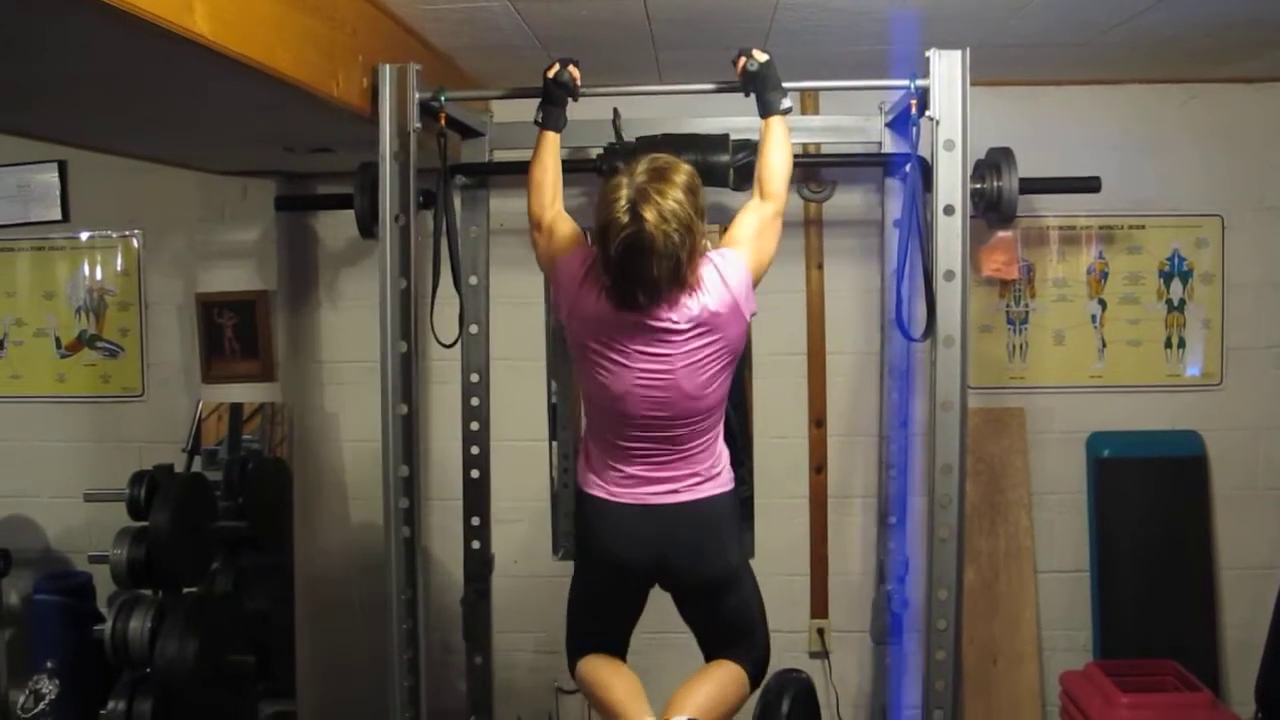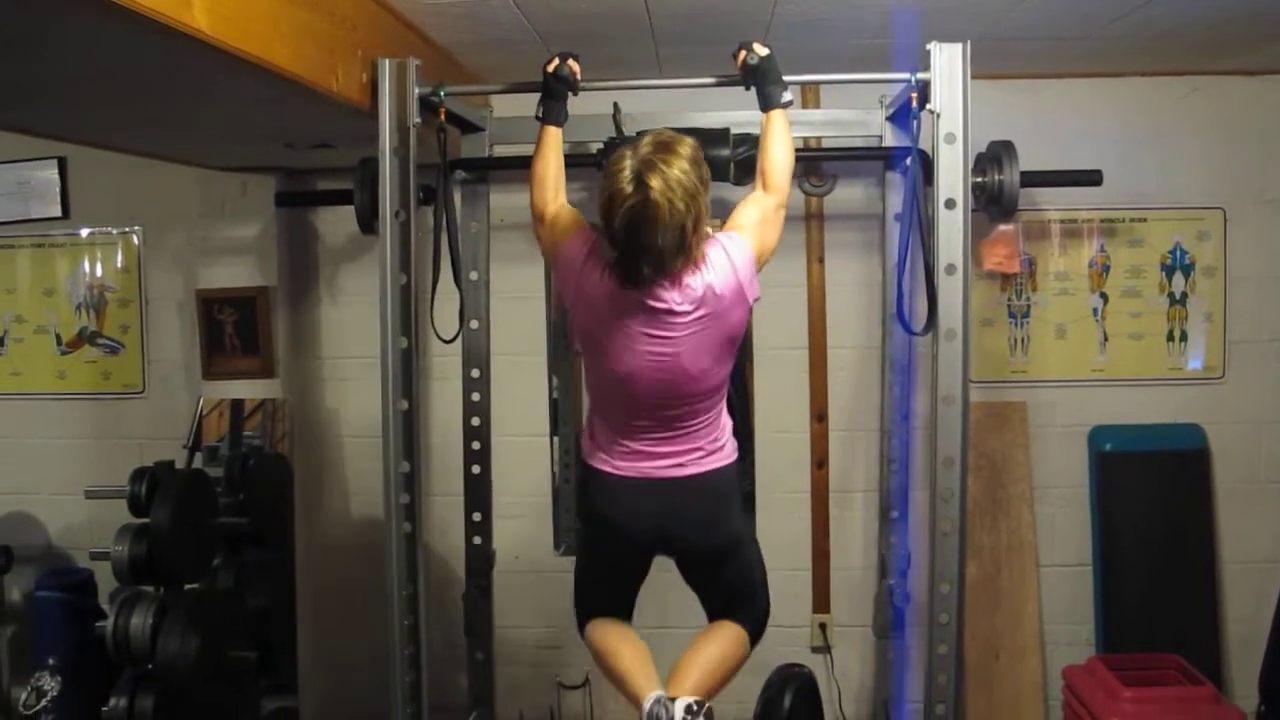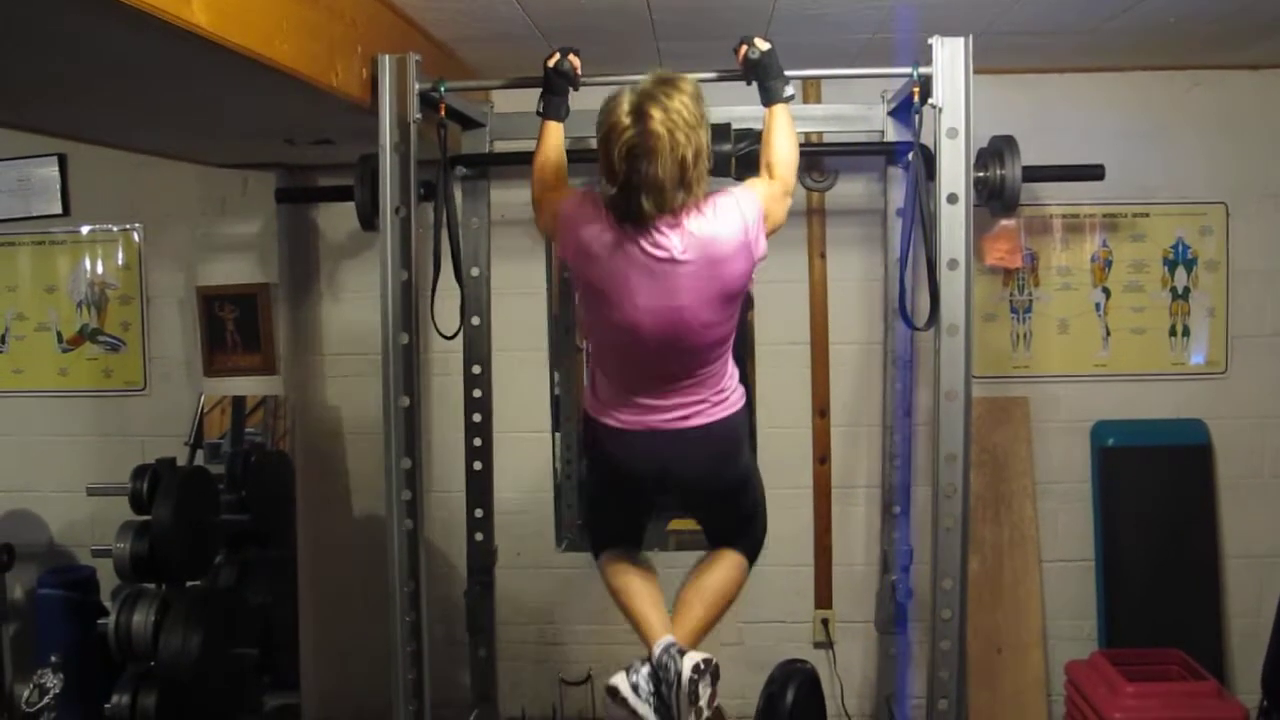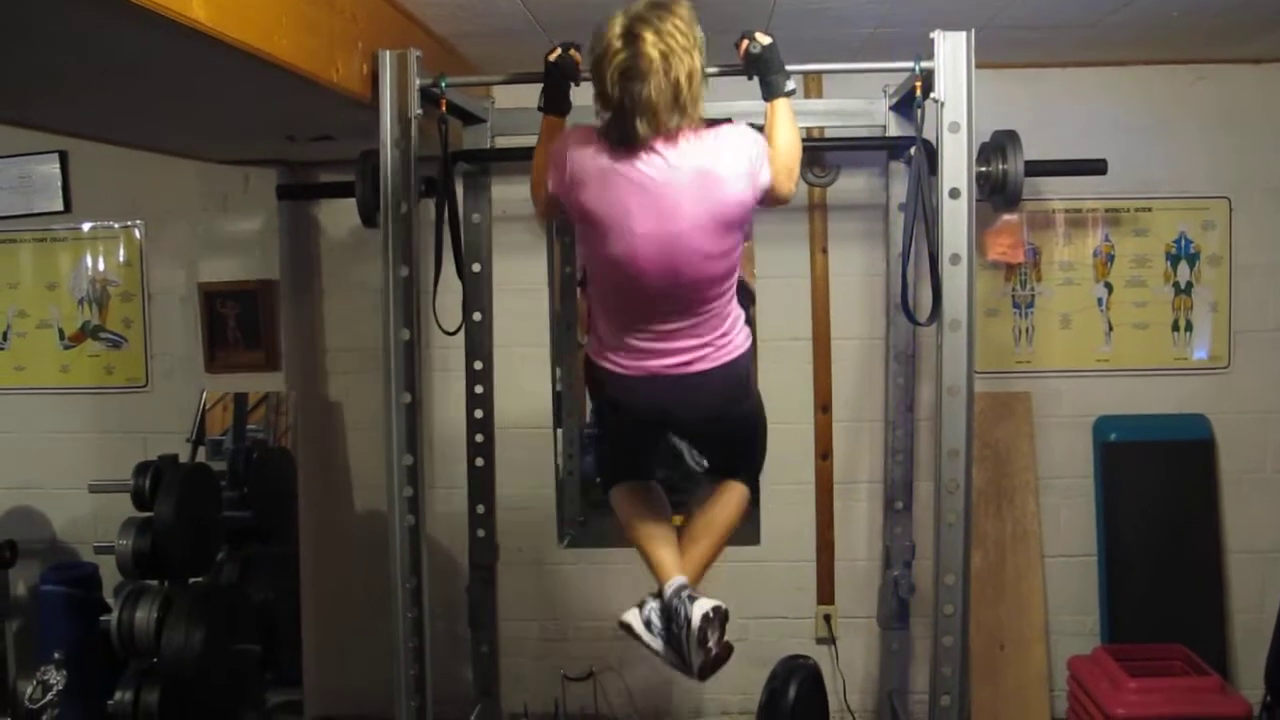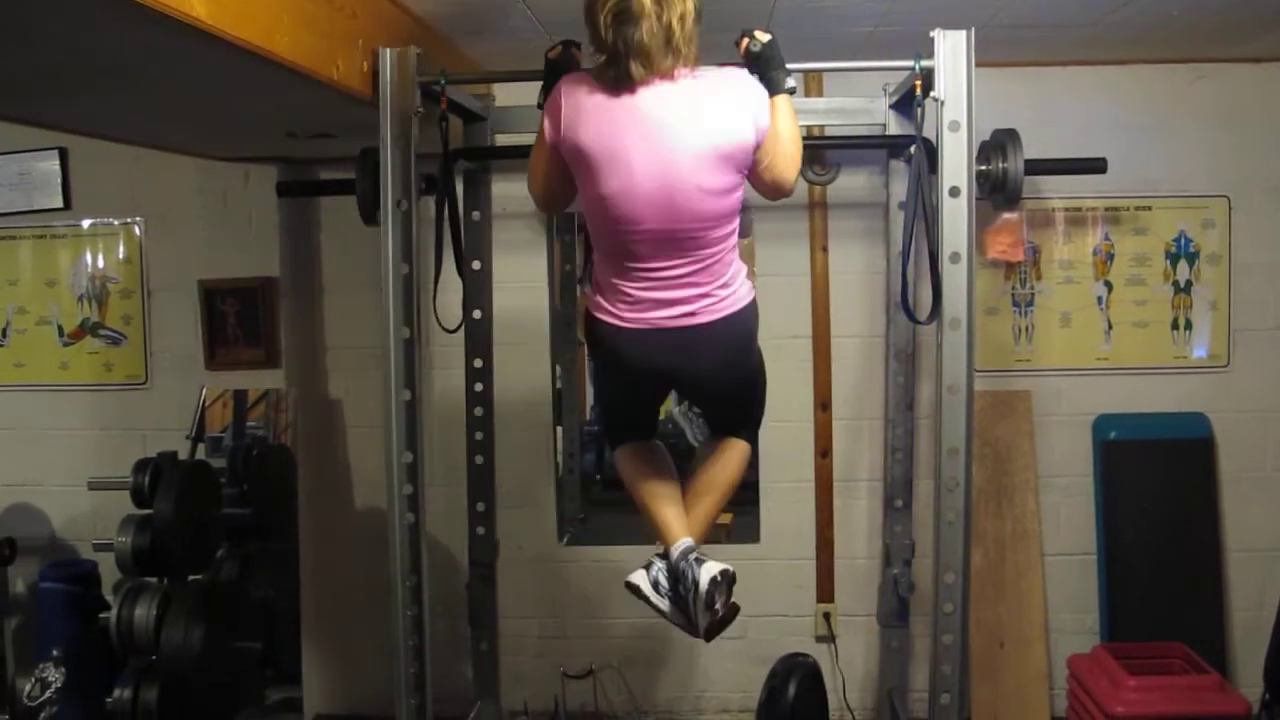
dt=0.2s
person 1, frame 1
left shoulder: (580, 297)
right shoulder: (725, 295)
left elbow: (544, 217)
right elbow: (769, 201)
left wrist: (552, 114)
right wrist: (771, 99)
left hip: (609, 520)
right hip: (701, 519)
left knee: (591, 652)
right knee: (743, 654)
person 1, frame 2
left shoulder: (585, 278)
right shoulder: (727, 274)
left elbow: (546, 205)
right elbow: (773, 191)
left wrist: (553, 108)
right wrist: (772, 94)
left hip: (613, 492)
right hip: (707, 491)
left knee: (600, 615)
right knee: (742, 612)
person 1, frame 3
left shoulder: (587, 232)
right shoulder: (732, 224)
left elbow: (544, 200)
right elbow: (780, 181)
left wrist: (553, 103)
right wrist: (774, 88)
left hip: (616, 438)
right hip: (714, 435)
left knee: (613, 544)
right knee: (738, 538)
left ankle: (660, 648)
right ankle: (679, 655)
person 1, frame 4
left shoulder: (580, 160)
right shoulder: (735, 153)
left elbow: (544, 201)
right elbow: (785, 181)
left wrist: (555, 100)
right wrist: (776, 83)
left hip: (619, 378)
right hip: (718, 376)
left knee: (624, 473)
right knee: (738, 468)
left ankle: (674, 589)
right ankle: (682, 597)
person 1, frame 5
left shoulder: (573, 101)
right shoulder: (736, 94)
left elbow: (547, 198)
right elbow: (782, 181)
right wrist: (777, 79)
left hip: (621, 332)
right hip: (719, 329)
left knee: (629, 432)
right knee: (737, 425)
left ankle: (678, 554)
right ankle: (688, 559)
